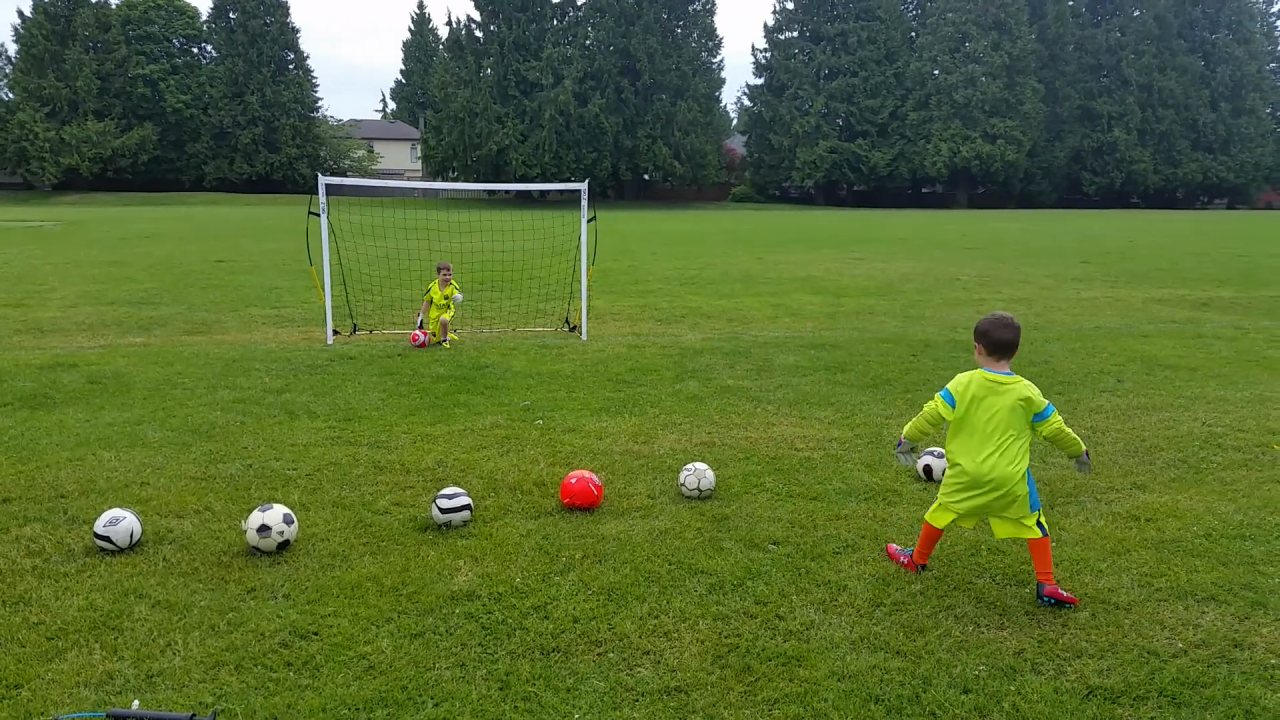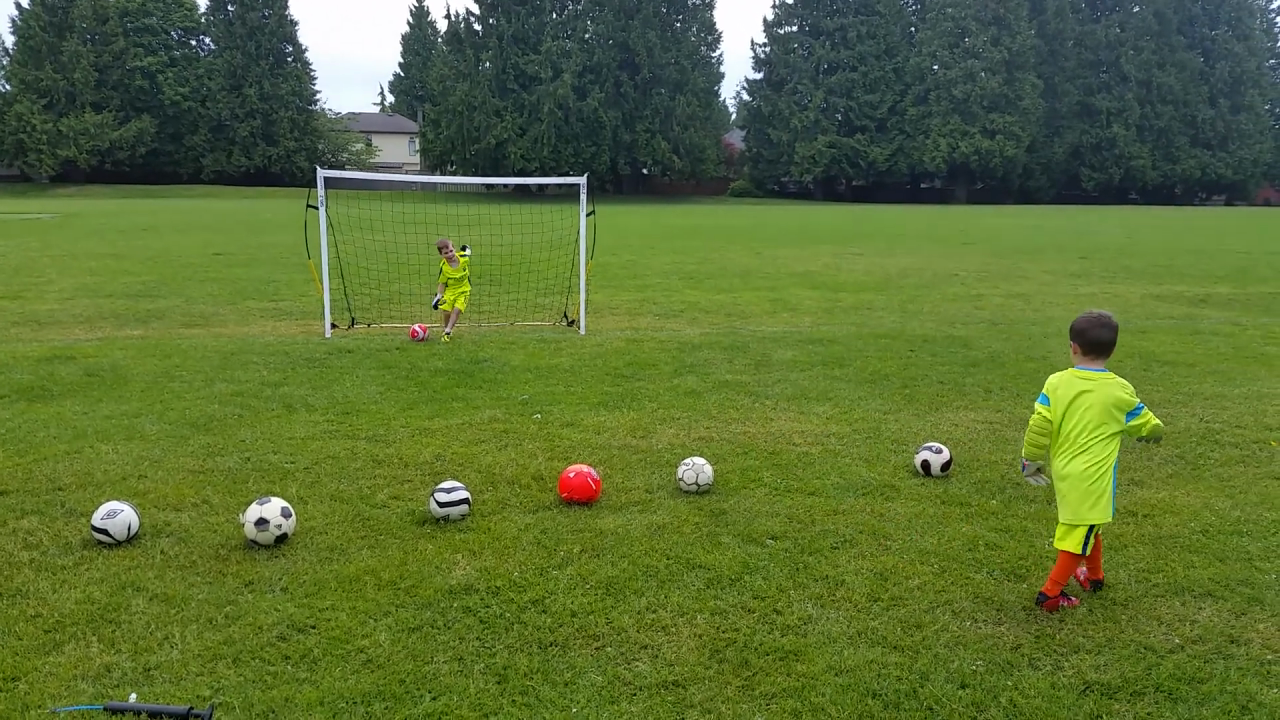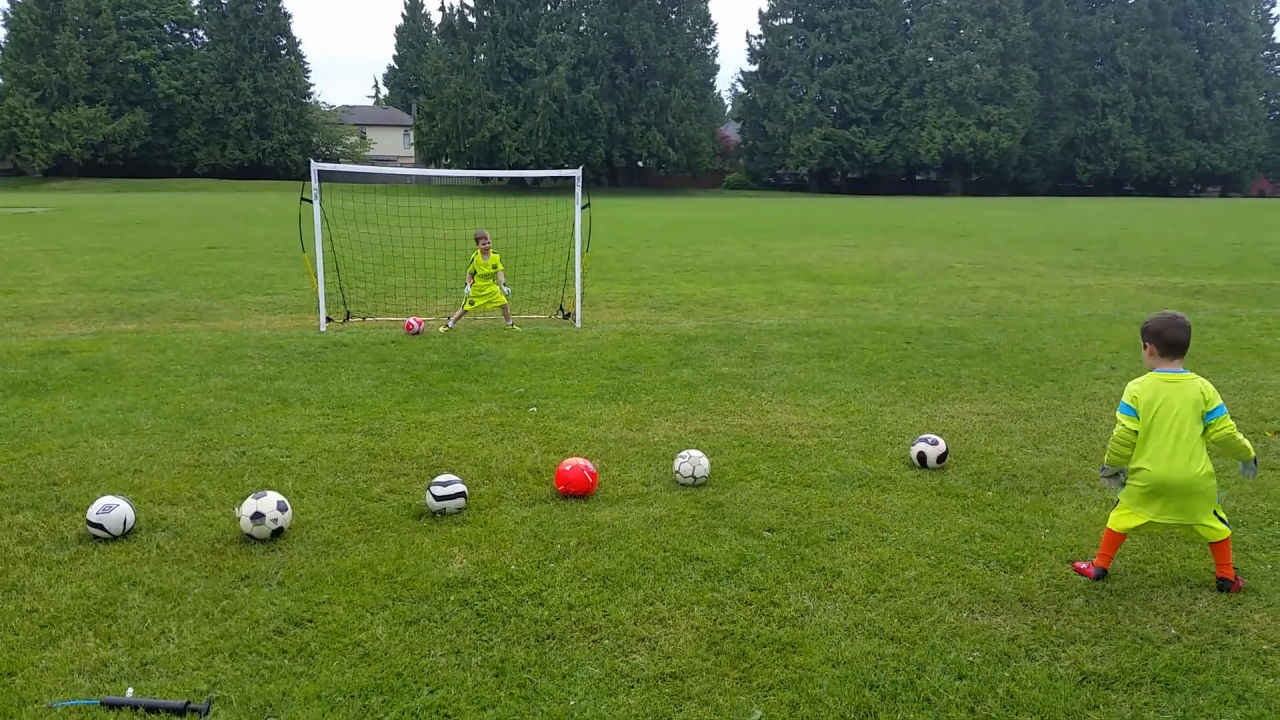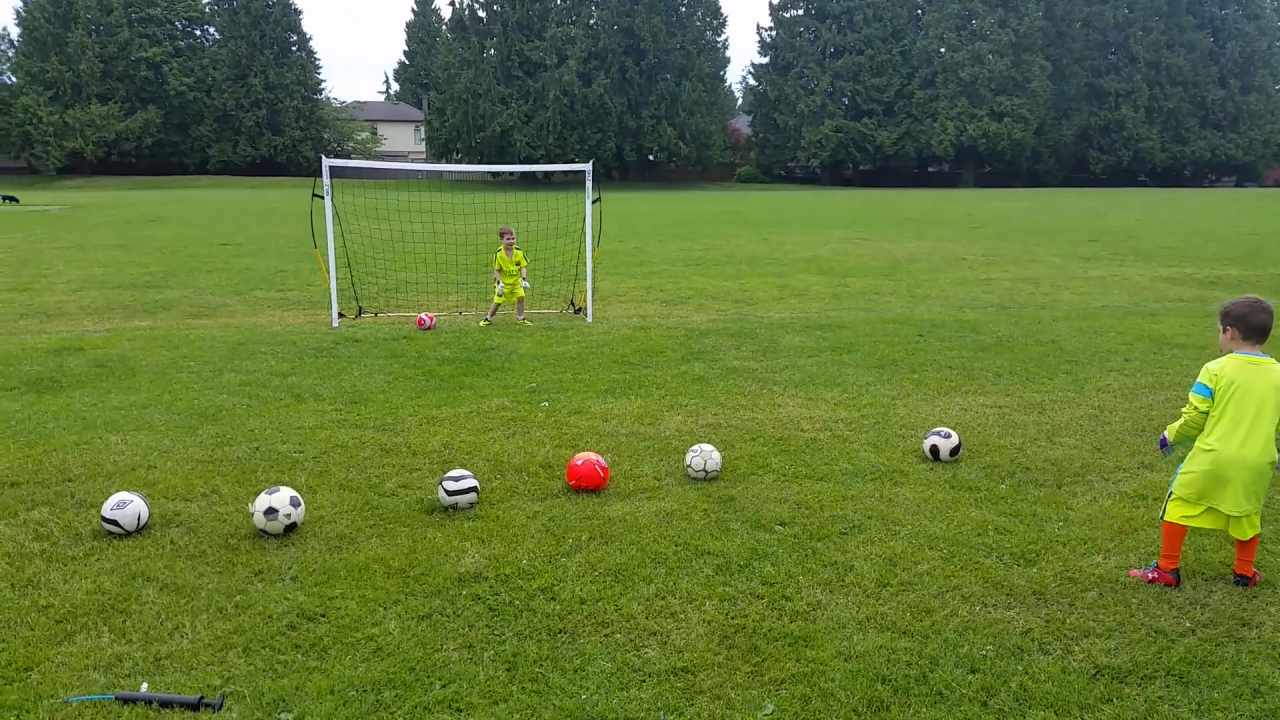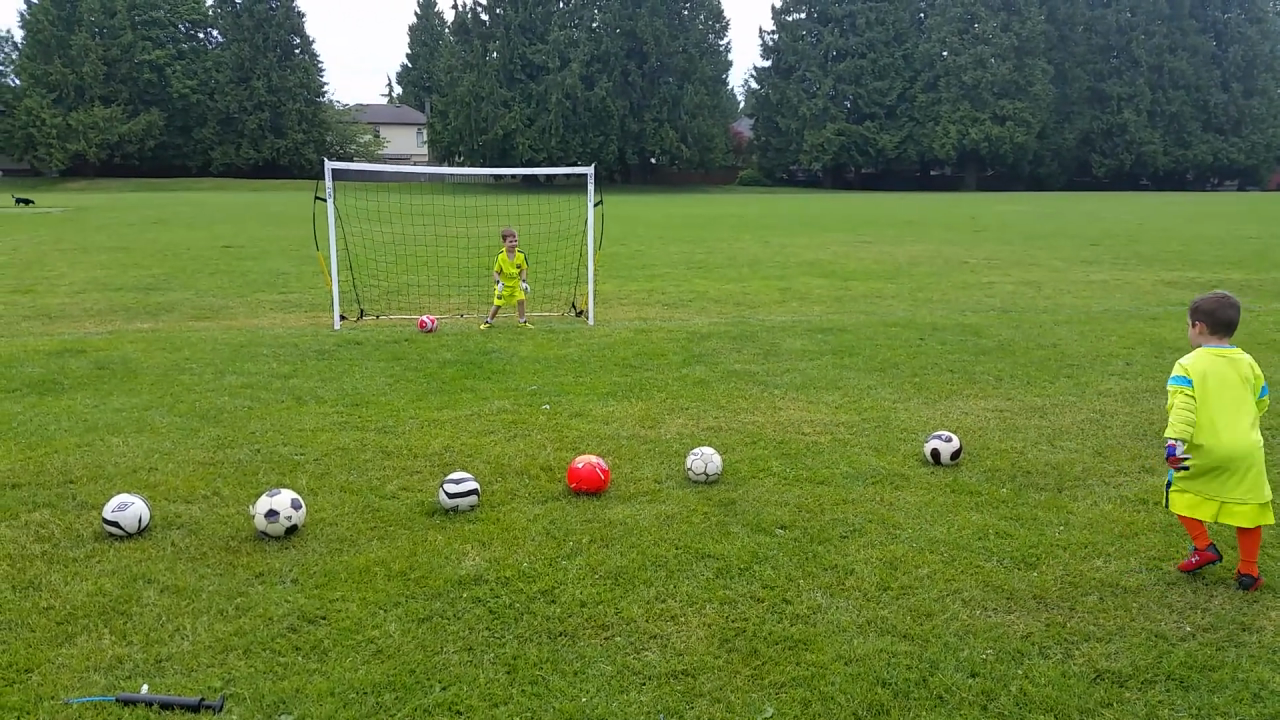
dt=0.4s
person 1, frame 1
left shoulder: (963, 383)
right shoulder: (1027, 391)
left elbow: (932, 414)
right elbow: (1054, 428)
left wrist: (907, 438)
right wrist: (1079, 451)
left hip: (967, 473)
right hip: (1008, 477)
left knee: (943, 510)
right knee: (1030, 522)
left ankle: (915, 559)
right ankle: (1047, 587)
person 1, frame 2
left shoulder: (1056, 382)
right shoulder: (1120, 390)
left elbow: (1039, 427)
right elbow: (1148, 427)
left wrist: (1030, 460)
right wrist: (1156, 433)
left hip: (1063, 472)
right hip: (1092, 476)
left knee: (1082, 526)
right knee: (1080, 534)
left ankle: (1094, 575)
right ankle: (1051, 593)
person 1, frame 3
left shoulder: (1138, 390)
right shoulder: (1202, 388)
left elbow: (1123, 437)
right elbow: (1224, 432)
left wrist: (1111, 466)
right wrist: (1246, 455)
left hip: (1149, 477)
right hip: (1194, 478)
left knee: (1124, 514)
right knee: (1212, 521)
left ankle: (1099, 565)
right ankle: (1227, 577)
person 1, frame 4
left shoulder: (1216, 370)
left elbow: (1194, 418)
left wrist: (1171, 437)
left hip: (1212, 460)
right hip: (1256, 464)
left knee: (1179, 504)
right knee: (1246, 514)
left ankle: (1167, 568)
right ankle: (1244, 571)
person 1, frame 5
left shoulder: (1188, 364)
right shoulder: (1248, 363)
left elbow: (1182, 408)
right elbow: (1261, 408)
left wrist: (1175, 442)
left hip: (1205, 451)
right hip: (1247, 452)
left knee: (1179, 491)
right knee: (1249, 510)
left ankle: (1205, 548)
right ankle: (1249, 572)
